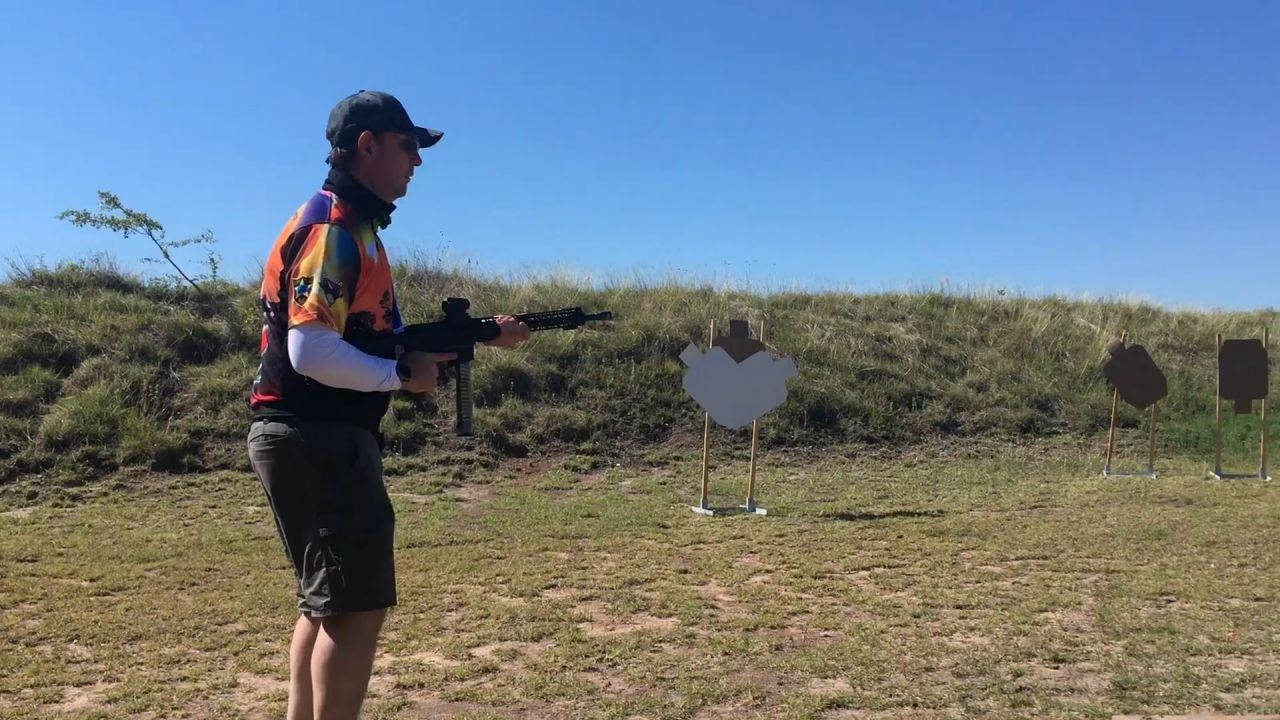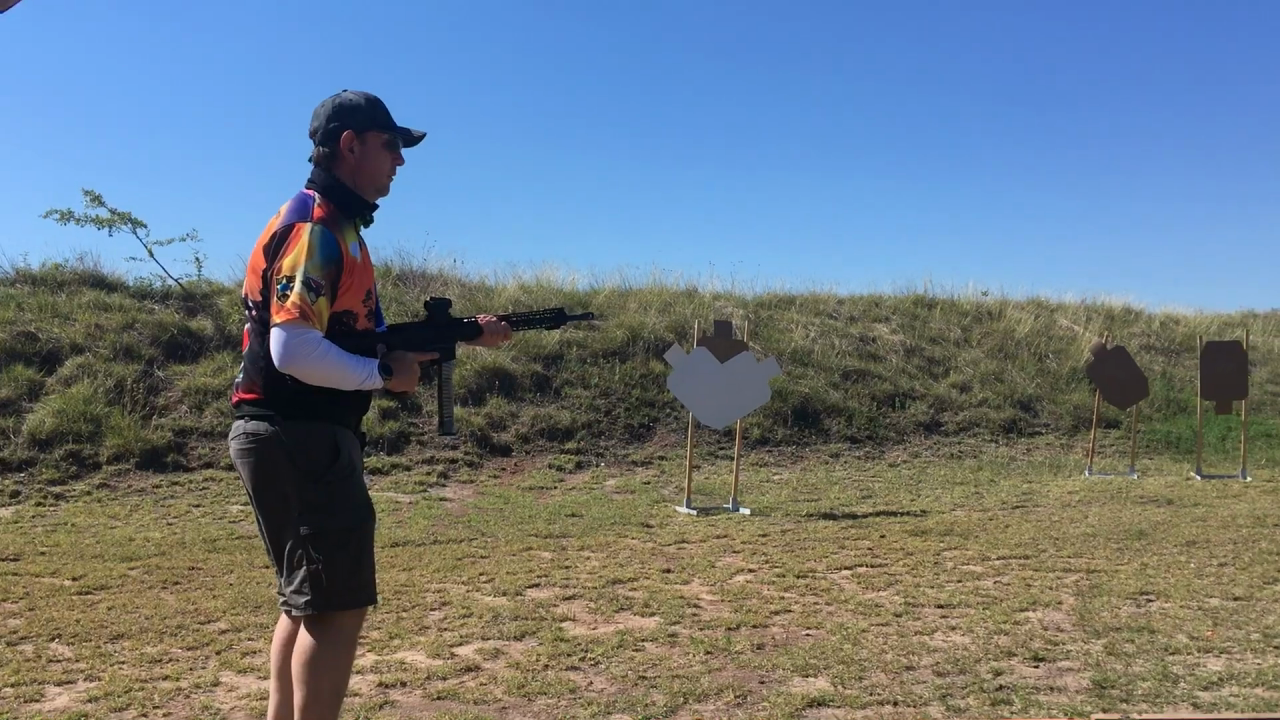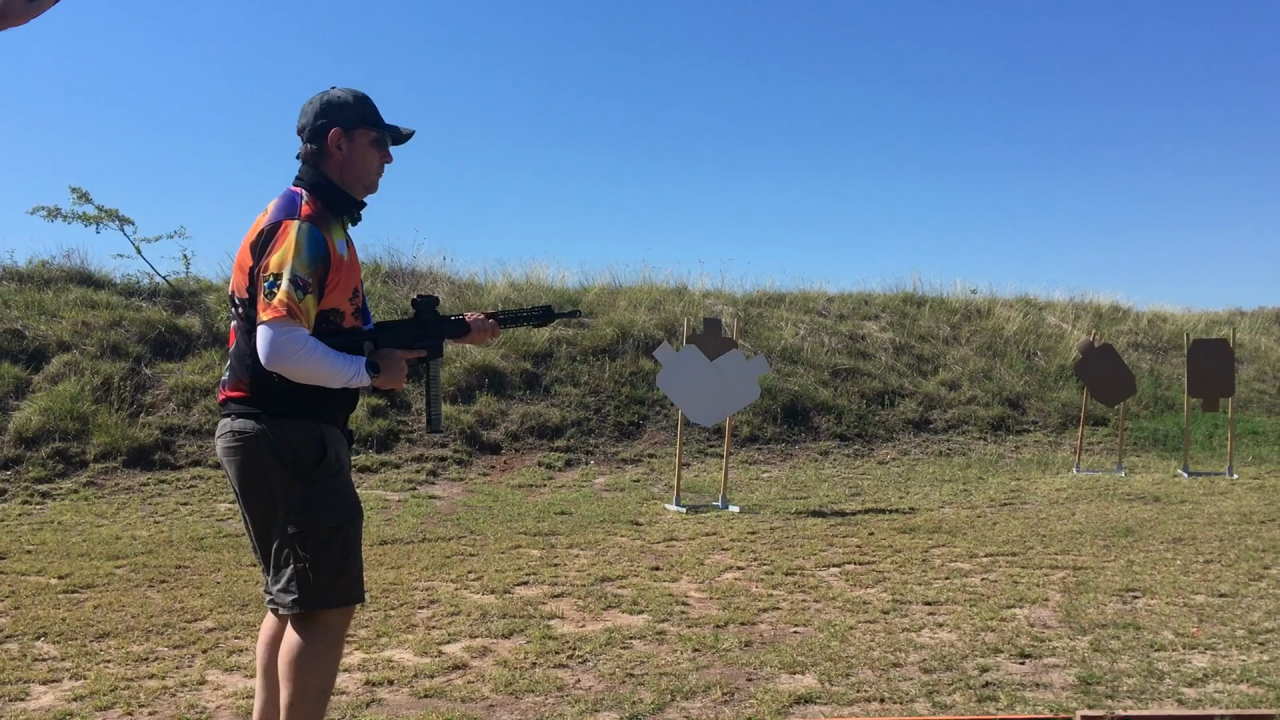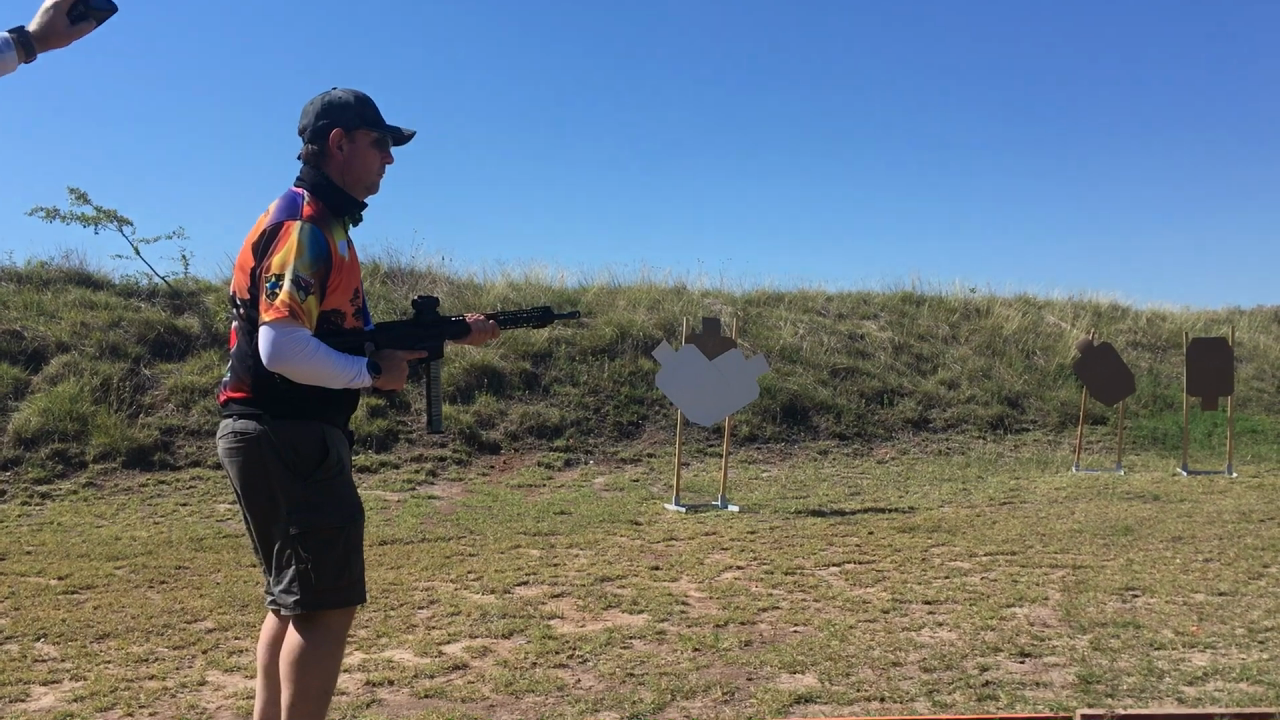
dt=0.4s
person 1, frame 1
left shoulder: (355, 227)
right shoulder: (331, 227)
left elbow: (379, 338)
right elbow: (312, 353)
left wrist: (482, 335)
right wrist: (404, 376)
left hip: (316, 441)
right hip: (317, 441)
left knee: (327, 602)
right knee: (358, 606)
person 1, frame 2
left shoulder: (337, 226)
right shoulder: (313, 226)
left elbow: (364, 337)
right elbow: (294, 351)
left wrist: (464, 335)
right wrist: (384, 375)
left hip: (297, 439)
right hip: (299, 439)
left knee: (307, 601)
right knee: (338, 605)
person 1, frame 3
left shoulder: (325, 224)
right shoulder: (300, 223)
left elbow: (350, 335)
right elbow: (280, 348)
left wrist: (451, 333)
right wrist: (372, 373)
left hip: (284, 438)
right hip: (286, 439)
left knee: (294, 599)
right knee: (325, 603)
person 1, frame 4
left shoulder: (326, 225)
right shoulder: (302, 225)
left elbow: (350, 336)
right elbow: (282, 350)
left wrist: (452, 334)
right wrist: (374, 374)
left hip: (282, 439)
right hip: (288, 439)
left knee: (294, 599)
right knee: (327, 604)
